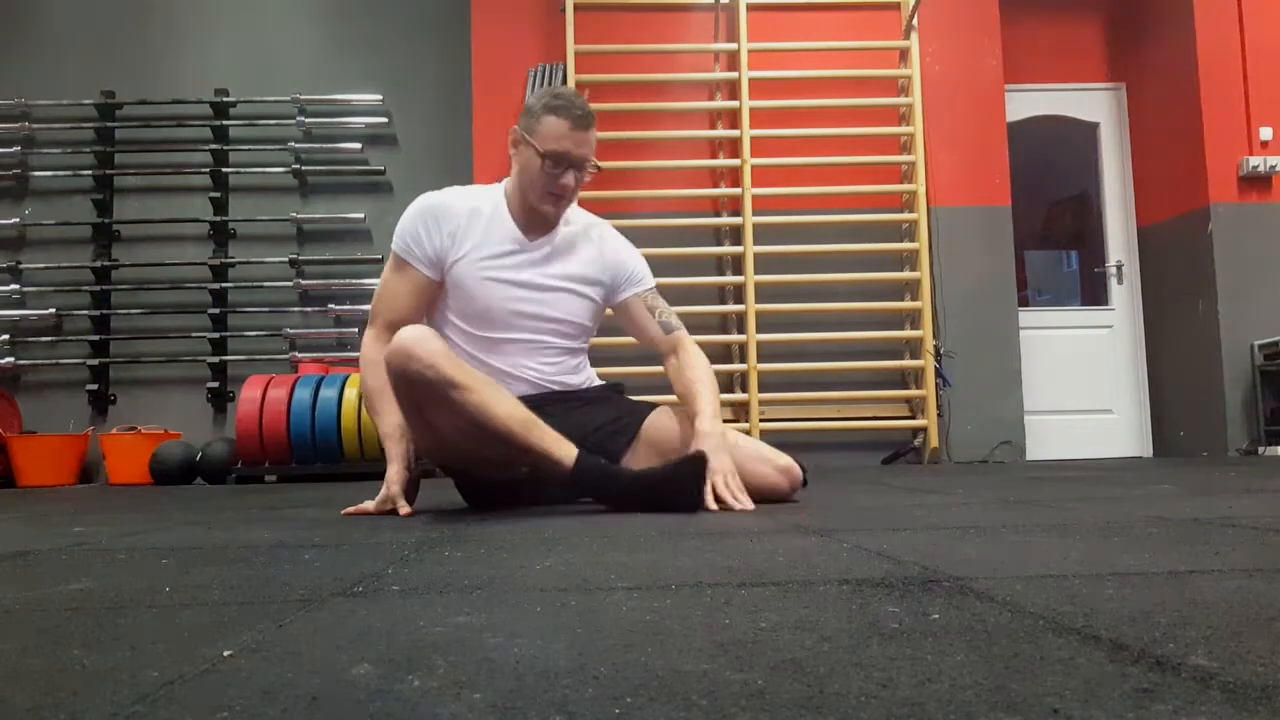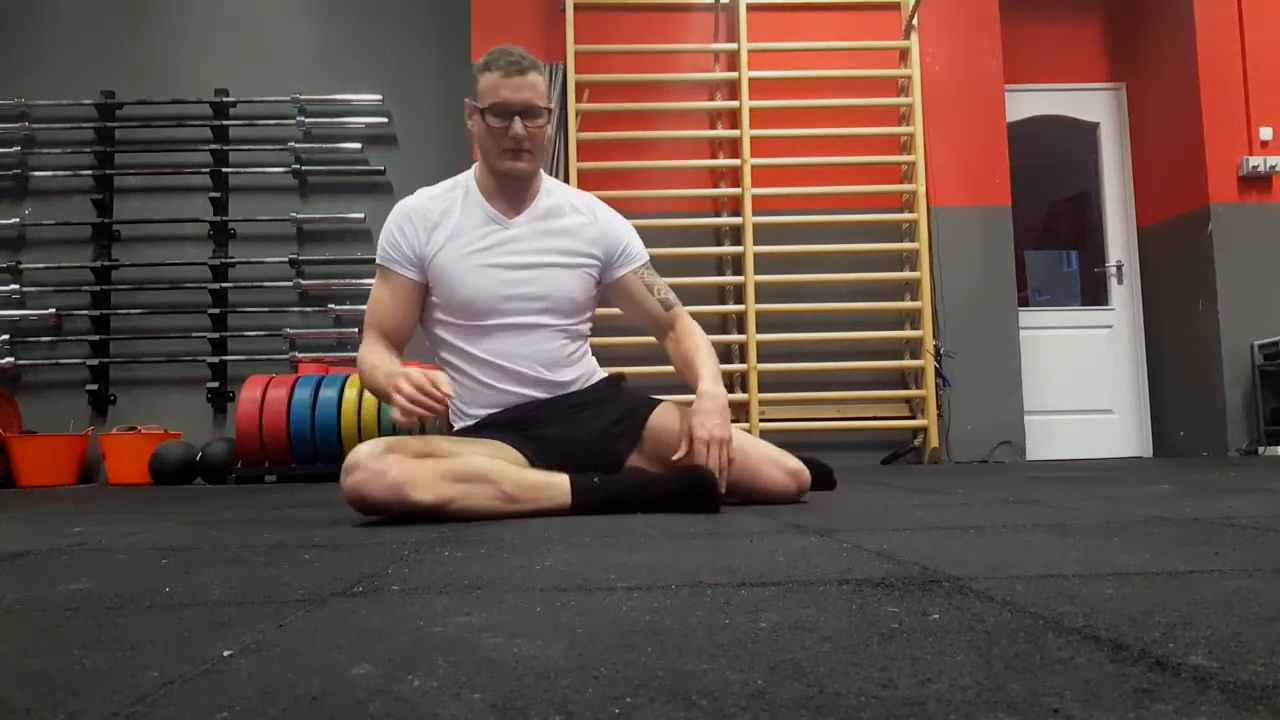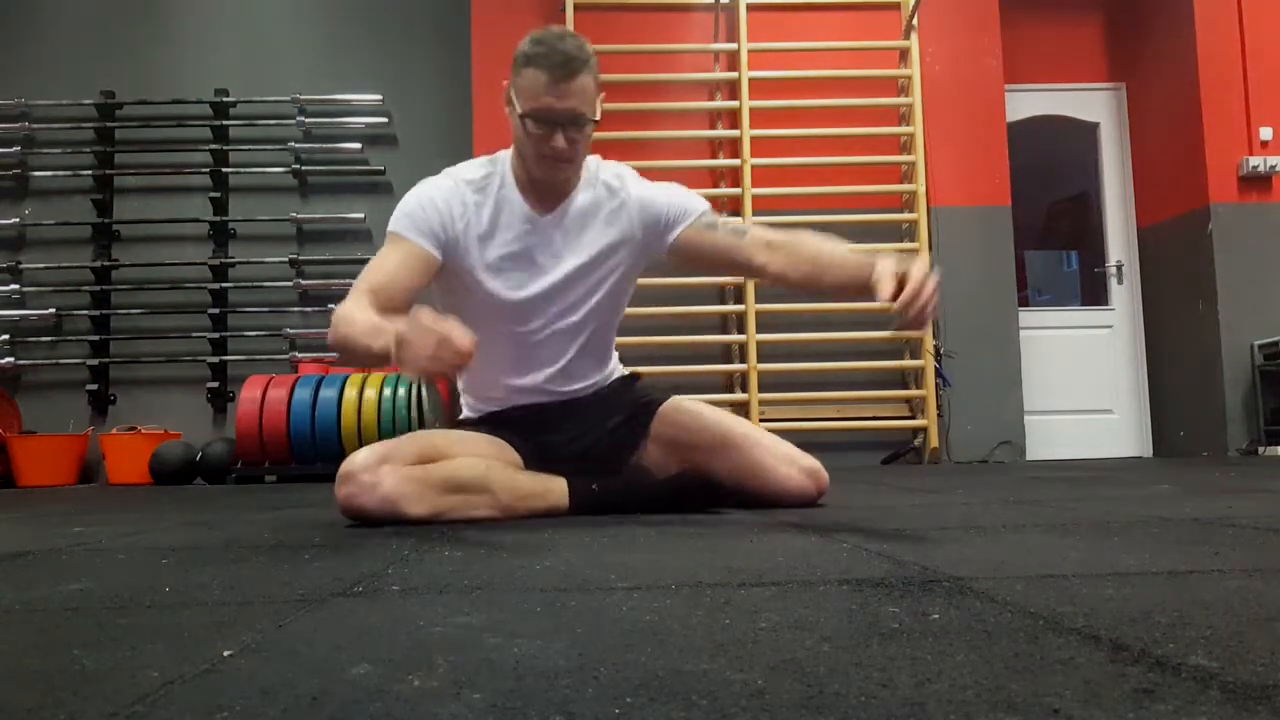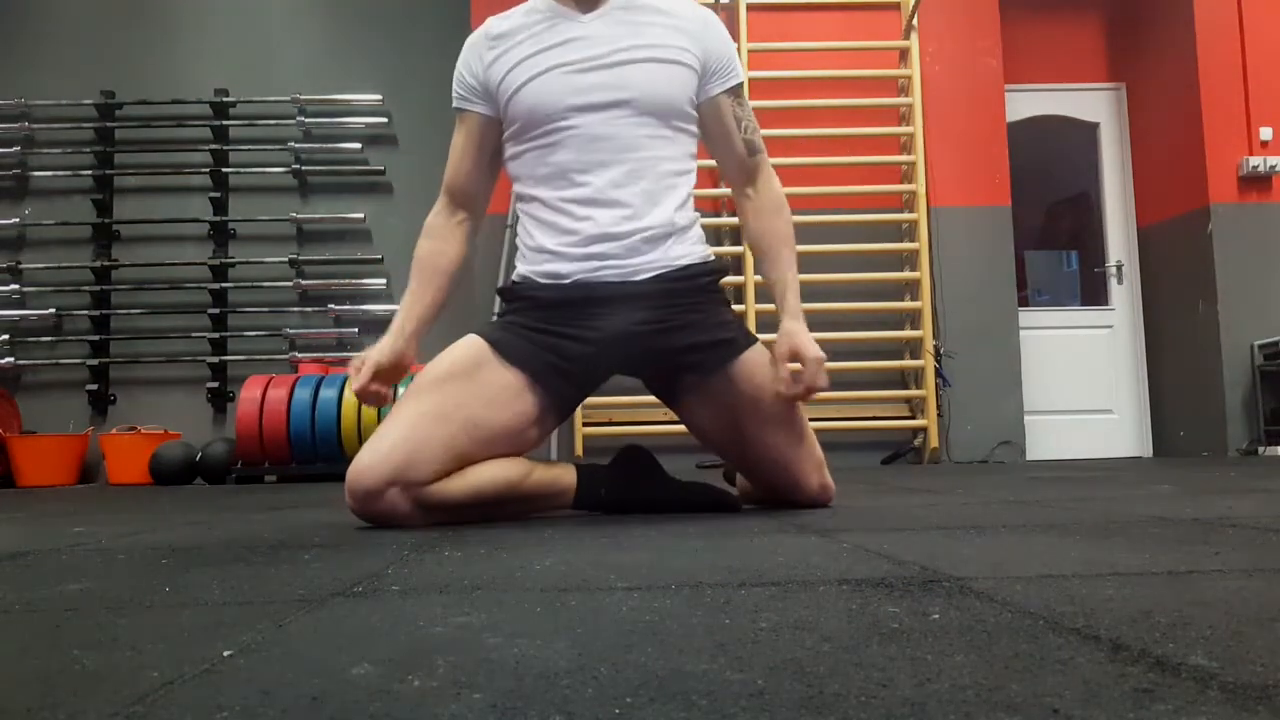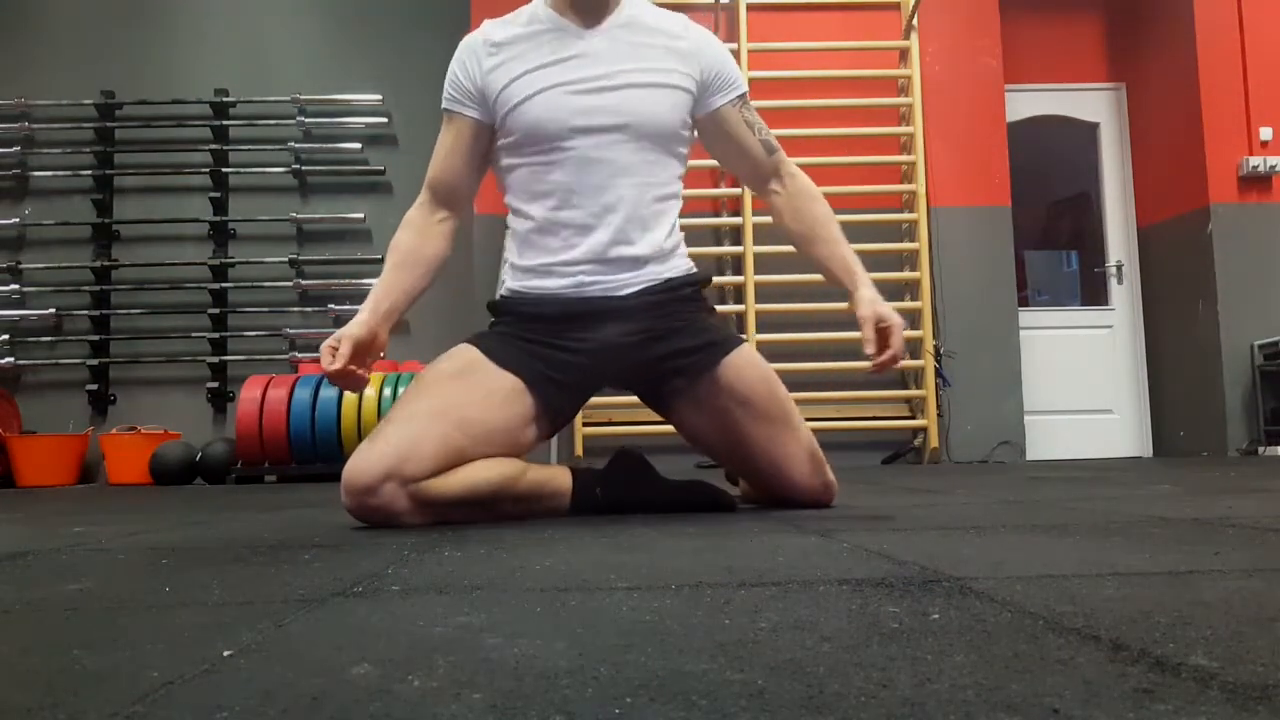
dt=1s
person 1, frame 1
left shoulder: (607, 246)
right shoulder: (440, 217)
left elbow: (678, 348)
right elbow: (380, 337)
left wrist: (709, 435)
right wrist: (398, 461)
left hip: (590, 415)
right hip: (488, 439)
left knee: (780, 476)
right knee: (411, 347)
right ankle: (611, 481)
person 1, frame 2
left shoulder: (595, 221)
right shoulder: (418, 219)
left elbow: (674, 324)
right elbow: (378, 343)
left wrist: (711, 390)
right wrist: (396, 380)
left hip: (597, 409)
right hip: (494, 436)
left knee: (788, 478)
right knee: (366, 474)
right ankle: (611, 491)
person 1, frame 3
left shoulder: (637, 202)
right shoulder: (444, 201)
left elbow: (770, 251)
right elbow: (352, 318)
left wrist: (876, 266)
right wrist: (399, 337)
left hip: (609, 407)
right hip: (500, 429)
left knee: (803, 482)
right knee: (363, 483)
right ankle: (603, 494)
person 1, frame 4
right shoulder: (492, 45)
left elbow: (751, 181)
right elbow: (457, 209)
left wrist: (792, 313)
right wrist: (402, 333)
left hip: (679, 296)
right hip: (549, 308)
left knee: (807, 488)
right knee: (375, 488)
right ankle: (606, 488)
person 1, frame 5
right shoulder: (487, 52)
left elbow: (776, 180)
right elbow: (440, 208)
left wrist: (859, 285)
right wrist: (373, 317)
left hip: (667, 307)
right hip: (539, 321)
left knee: (808, 488)
right knee: (371, 488)
right ankle: (600, 489)
